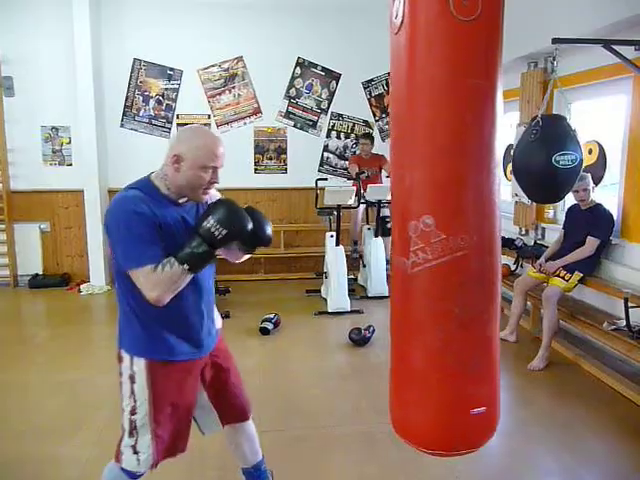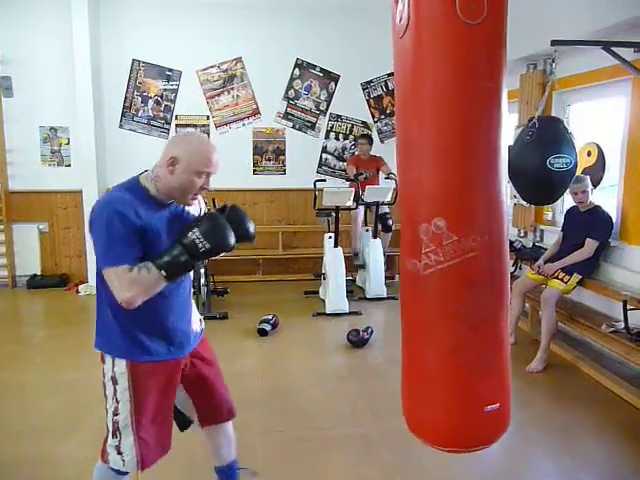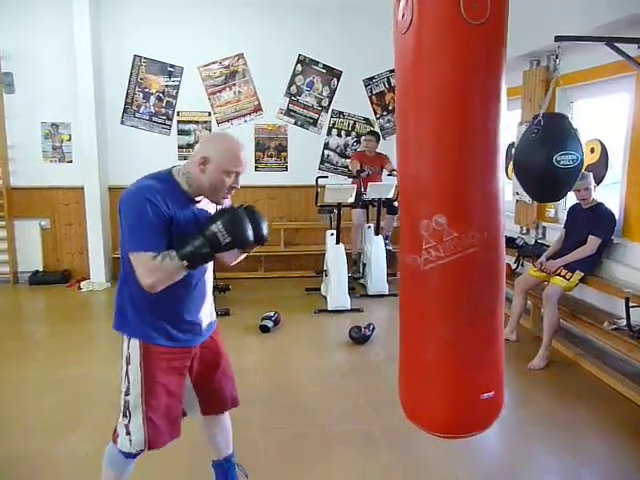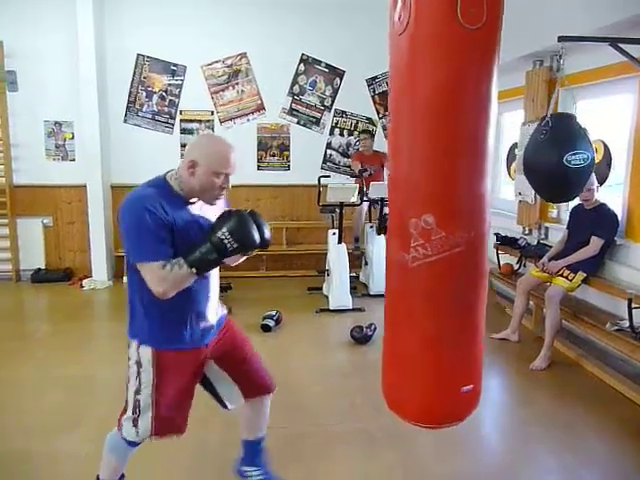
dt=0.3s
person 1, frame 1
left shoulder: (203, 196)
right shoulder: (130, 208)
left elbow: (233, 254)
right elbow: (156, 291)
left wrist: (250, 237)
right wrist: (203, 242)
left hip: (207, 339)
right hip: (155, 354)
left knee: (237, 414)
person 1, frame 2
left shoulder: (183, 200)
right shoulder: (116, 209)
left elbow: (211, 248)
right elbow: (128, 292)
left wrist: (230, 232)
right wrist: (187, 251)
left hip: (189, 338)
right hip: (135, 354)
left knee: (218, 414)
person 1, frame 3
left shoulder: (213, 197)
right shoulder: (145, 198)
left elbow: (228, 257)
right elbow: (150, 277)
left wrist: (245, 236)
right wrist: (206, 243)
left hip: (200, 330)
right hip: (151, 337)
left knee: (219, 406)
right knee: (136, 435)
person 1, frame 4
left shoulder: (211, 198)
right shoulder: (144, 206)
left elbow: (230, 258)
right elbow: (161, 287)
left wrist: (247, 238)
right wrist: (213, 248)
left hip: (213, 323)
right hip: (163, 338)
left knee: (257, 388)
right knee: (138, 426)
person 2, frame 1
left shoulder: (603, 215)
right shoulder: (572, 210)
left elbow: (589, 250)
left wrist: (557, 263)
right wrist: (544, 258)
left hip: (579, 264)
right hip: (557, 260)
left knee: (549, 295)
right knee: (520, 284)
left ankle: (544, 353)
right ankle: (511, 331)
person 2, frame 2
left shoulder: (601, 217)
right shoulder: (571, 212)
left elbow: (588, 251)
left wrist: (556, 265)
right wrist: (543, 260)
left hip: (577, 266)
right hip: (555, 262)
left knee: (547, 297)
right knee: (518, 286)
left ankle: (542, 355)
right ankle: (510, 334)
person 2, frame 3
left shoulder: (604, 215)
right shoulder: (573, 209)
left elbow: (590, 248)
left wrist: (558, 262)
right wrist: (545, 257)
left hip: (580, 264)
right hip: (558, 259)
left knee: (550, 294)
right knee: (520, 283)
left ankle: (544, 352)
right ankle: (511, 331)
person 2, frame 4
left shoulder: (607, 215)
right shoulder: (576, 210)
left elbow: (593, 249)
left wrist: (561, 263)
right wrist: (547, 257)
left hip: (582, 264)
right hip: (561, 259)
left knee: (552, 294)
right knee: (522, 283)
left ankle: (546, 353)
right ankle: (512, 331)
person 3, frame 1
left shoulder: (380, 158)
right shoulder: (354, 159)
left elbow: (389, 169)
right elbow: (353, 170)
right wrist: (358, 174)
right knee: (357, 212)
left ankle: (387, 261)
right ankle: (355, 244)
person 3, frame 2
left shoulder: (377, 160)
right shoulder: (353, 159)
left elbow: (387, 170)
right elbow: (350, 171)
left wrist: (391, 175)
right wrist: (355, 176)
left knee: (387, 223)
right knee: (357, 218)
right ankle: (356, 254)
person 3, frame 3
left shoulder: (382, 157)
right shoulder: (357, 155)
left elbow: (390, 168)
right elbow: (354, 166)
left wrist: (393, 172)
right wrist: (358, 171)
right hip: (360, 192)
left knee: (393, 204)
right knee: (357, 225)
left ankle: (386, 238)
right ankle: (355, 263)
person 3, frame 4
left shoulder: (381, 156)
right shoulder: (356, 156)
left elbow: (389, 166)
right elbow: (356, 167)
right wrist: (361, 171)
right hip: (363, 190)
right knee: (361, 208)
right ankle: (356, 240)
